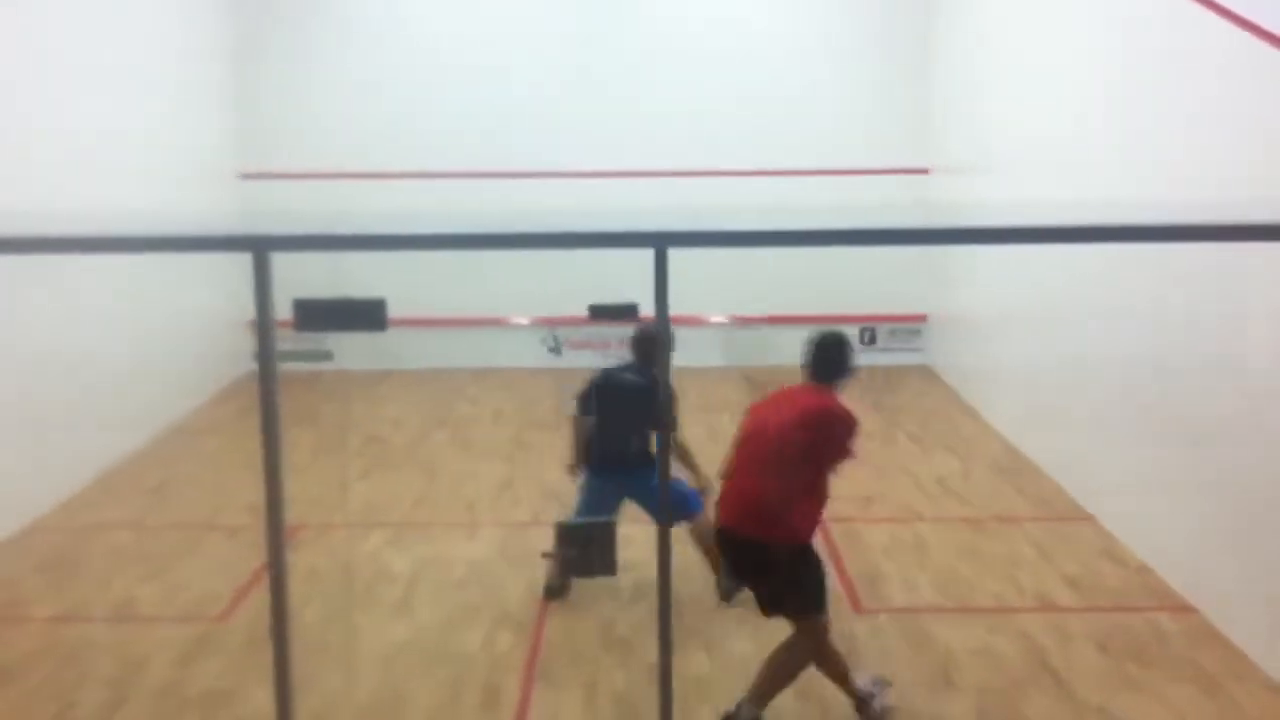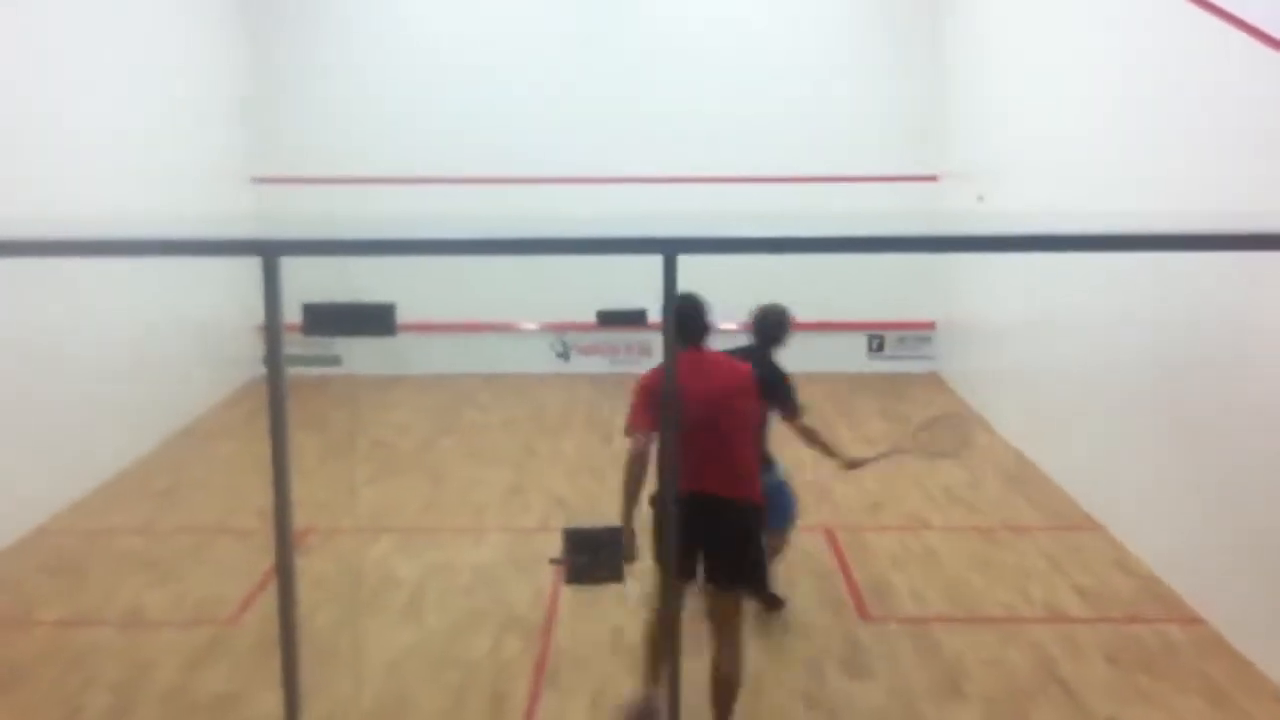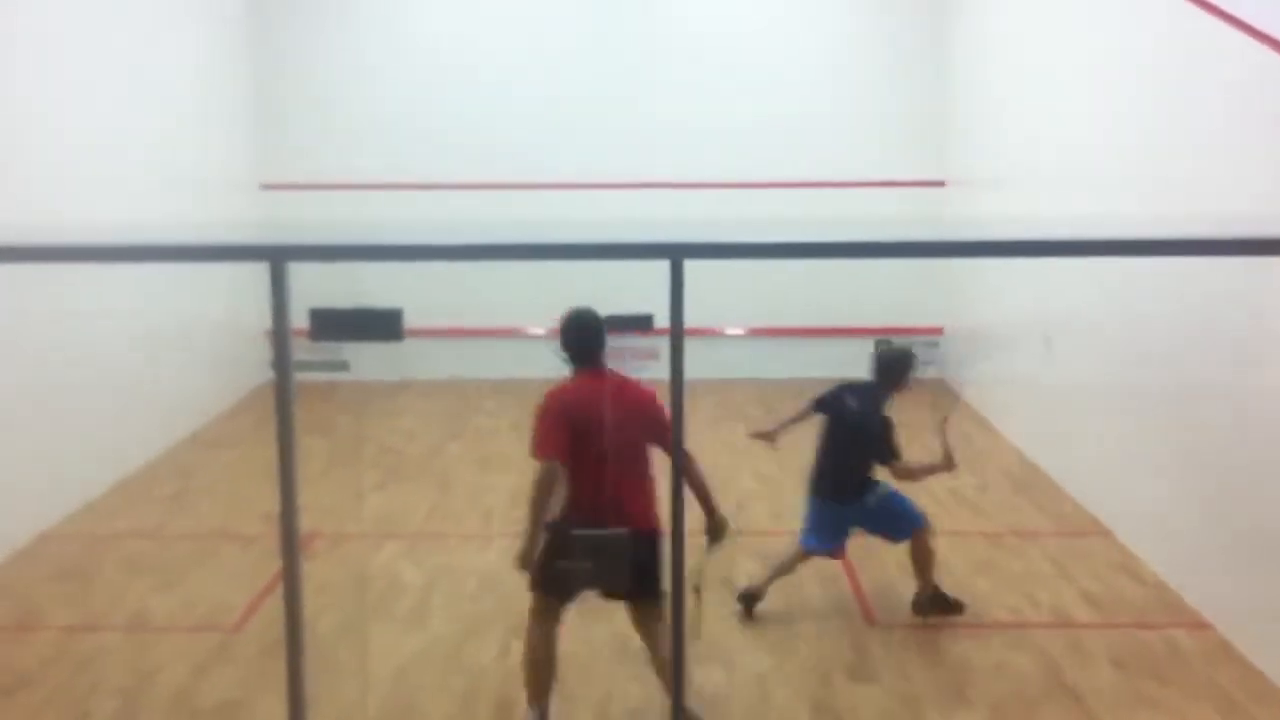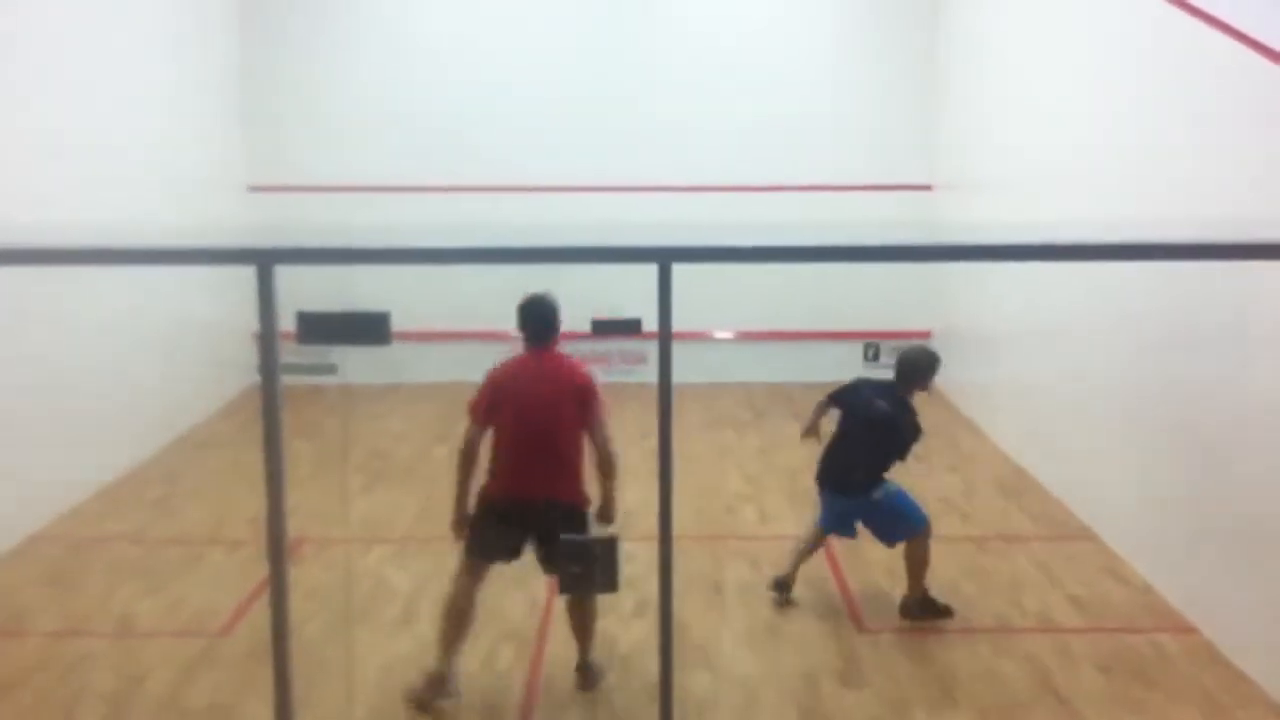
dt=0.3s
person 1, frame 1
left shoulder: (768, 404)
right shoulder: (837, 417)
left elbow: (730, 470)
left hip: (731, 527)
right hip: (771, 535)
left knee: (809, 622)
right knee: (813, 630)
person 1, frame 2
left shoulder: (656, 382)
right shoulder: (744, 375)
left elbow: (638, 451)
left wrist: (626, 521)
left hip: (682, 500)
right hip: (740, 501)
left knee: (669, 597)
right knee: (727, 622)
person 1, frame 3
left shoulder: (558, 402)
right shoulder: (641, 395)
left elbow: (549, 475)
right elbow: (682, 457)
left wrist: (530, 539)
right wrist: (712, 513)
left hip: (581, 525)
right hip: (639, 525)
left knee: (543, 619)
right knee: (654, 626)
person 1, frame 4
left shoulder: (501, 375)
right shoulder: (580, 379)
left elbow: (472, 441)
right elbow: (602, 446)
left wrist: (460, 504)
right wrist: (608, 499)
left hip: (505, 494)
right hip: (562, 497)
left knee: (469, 578)
left ankle: (443, 671)
right ankle: (586, 663)
person 2, frame 1
left shoulder: (605, 378)
right shoulder: (658, 389)
left elbow: (580, 419)
right elbow: (672, 440)
left wrist: (578, 457)
right wrist: (698, 475)
left hip: (600, 467)
right hip: (639, 469)
left knee: (581, 524)
right knee: (696, 511)
left ankle: (555, 579)
right ankle: (726, 579)
person 2, frame 2
left shoulder: (727, 359)
right shoulder: (774, 376)
right elbow: (800, 426)
right wrist: (839, 457)
right knee: (781, 522)
right ankle: (757, 582)
person 2, frame 3
left shoulder: (848, 392)
right shoulder: (878, 423)
left elbow: (811, 409)
right elbow: (901, 471)
left wrist: (777, 431)
right wrist: (940, 465)
left hip: (824, 488)
right hip: (855, 492)
left knee: (808, 547)
right knee: (918, 528)
left ankle: (757, 589)
right ankle: (927, 597)
person 2, frame 4
left shoulder: (861, 387)
right shoulder: (908, 423)
left elbow: (823, 404)
right elbow: (894, 456)
left wrist: (811, 426)
left hip: (829, 477)
right hip: (863, 486)
left knee: (825, 528)
right knee: (919, 530)
left ankle: (787, 576)
right ankle: (915, 600)
